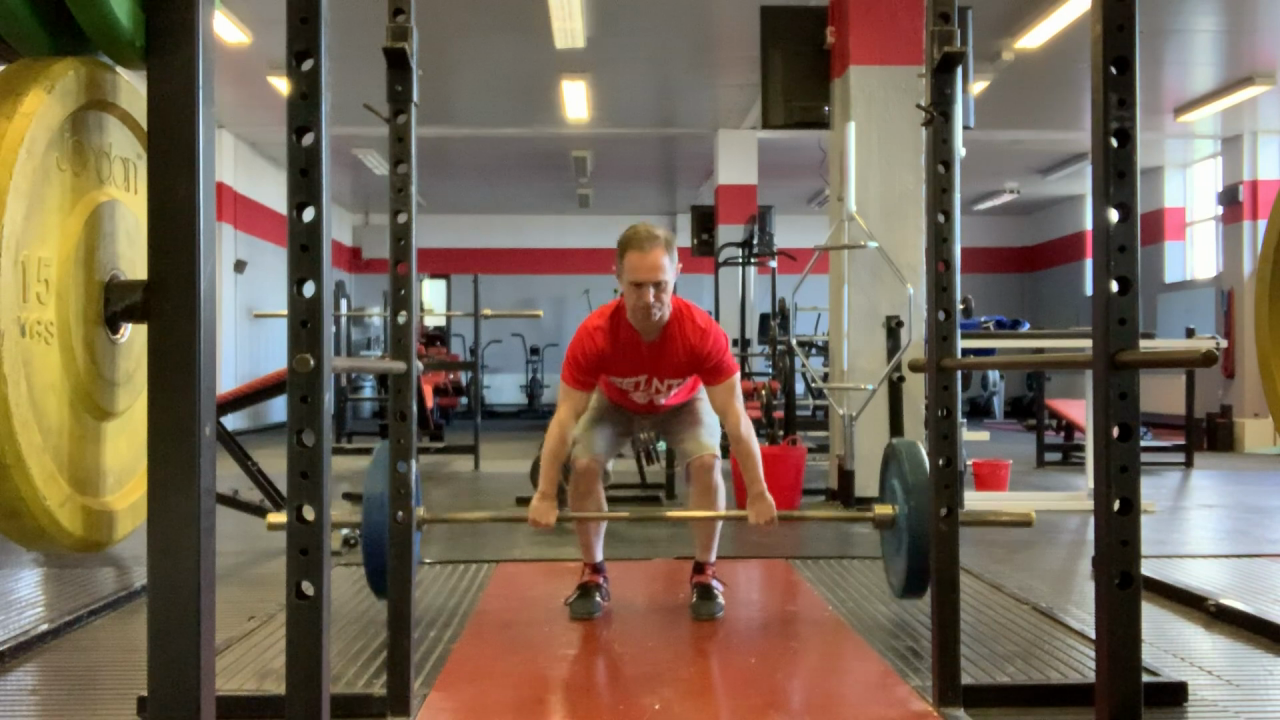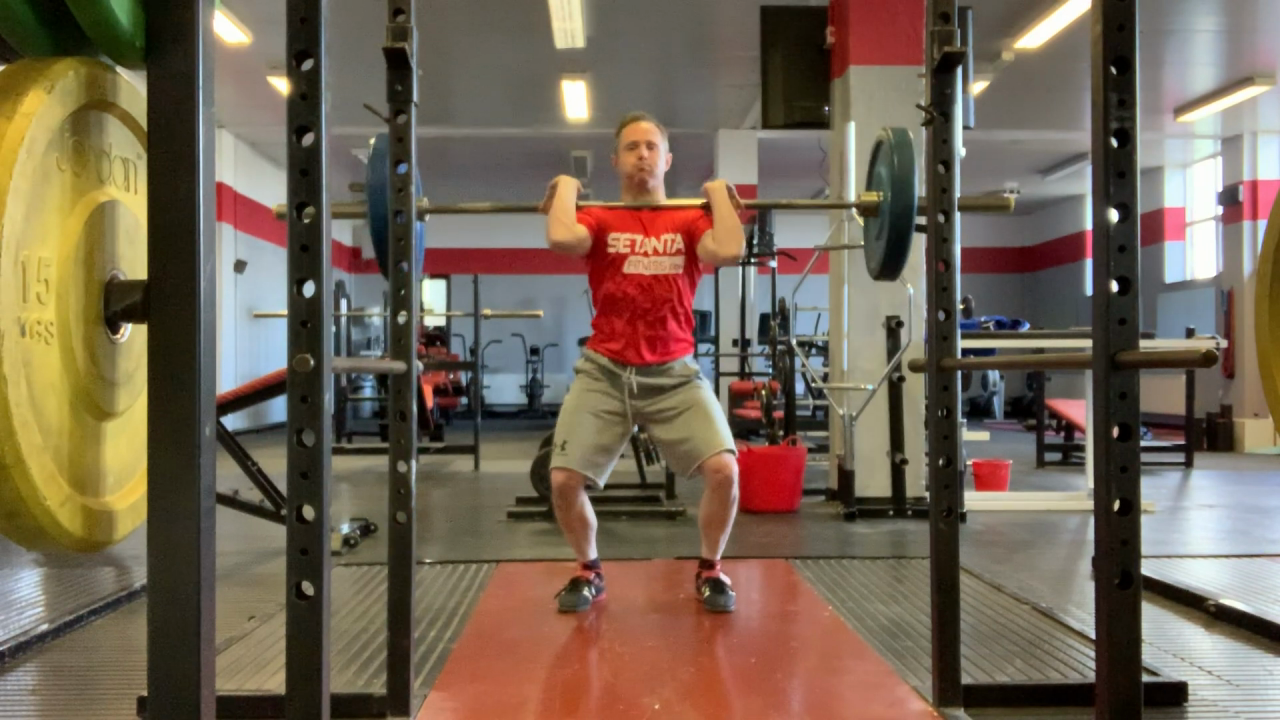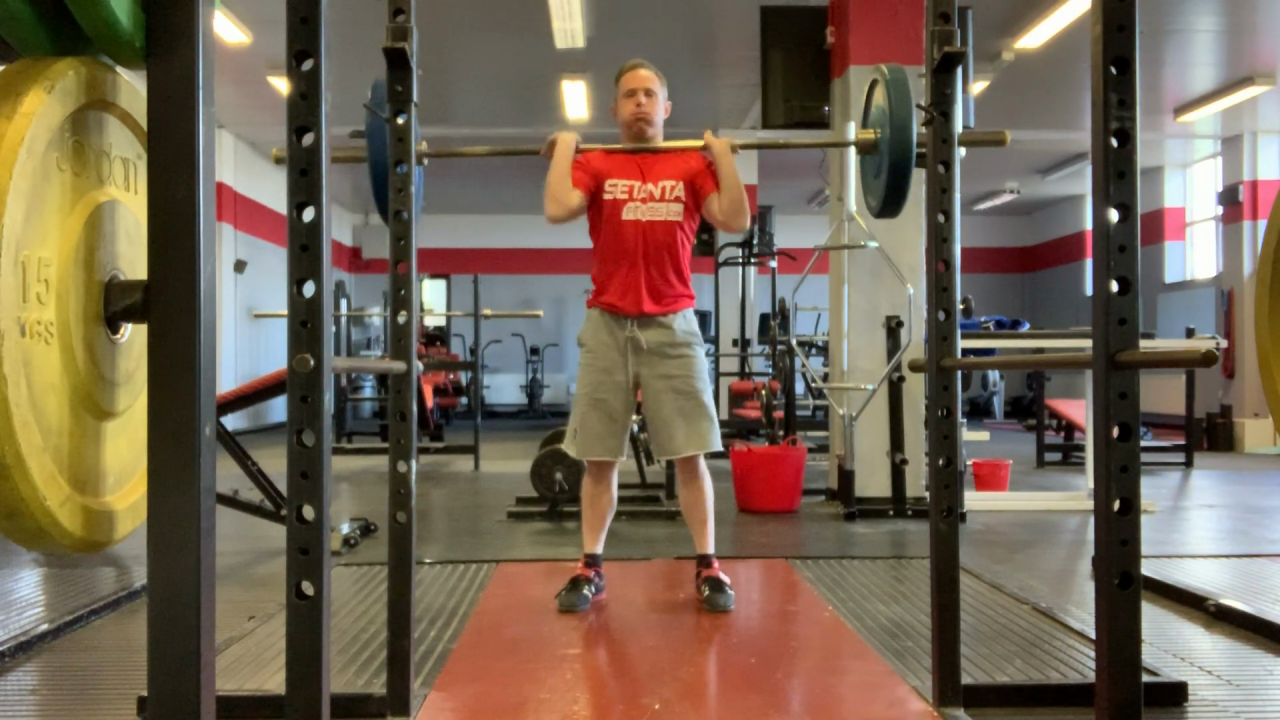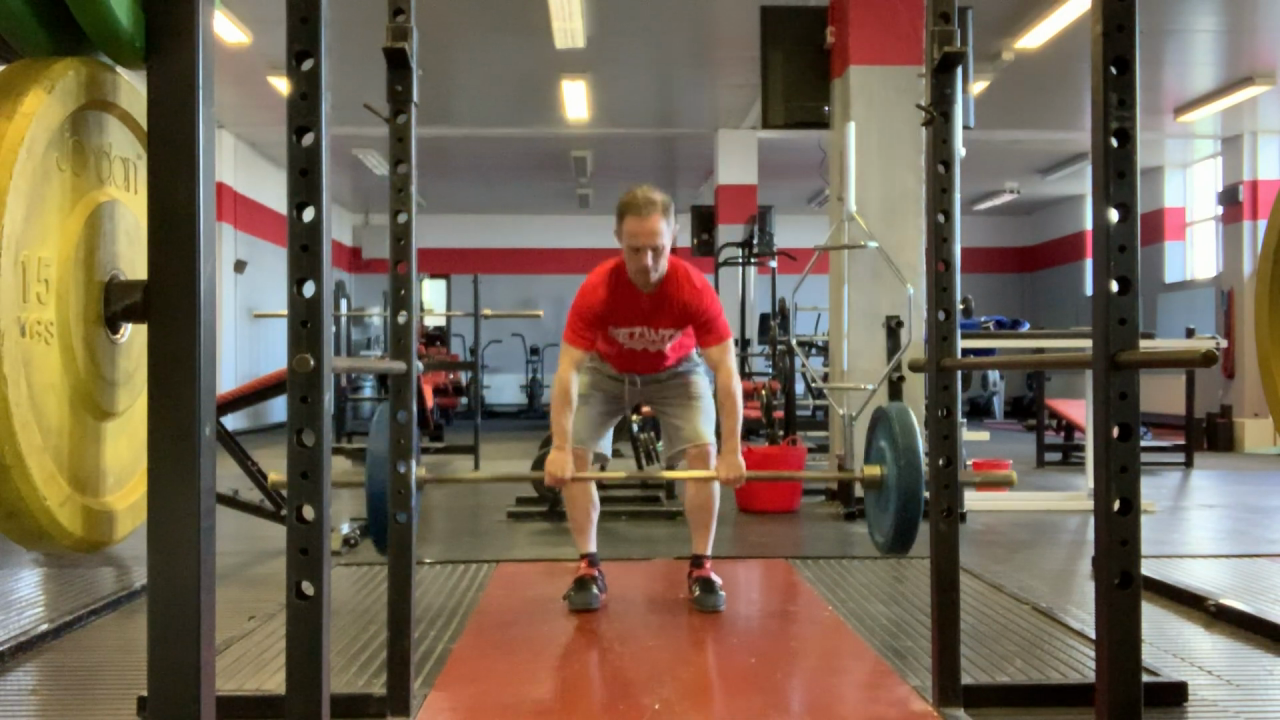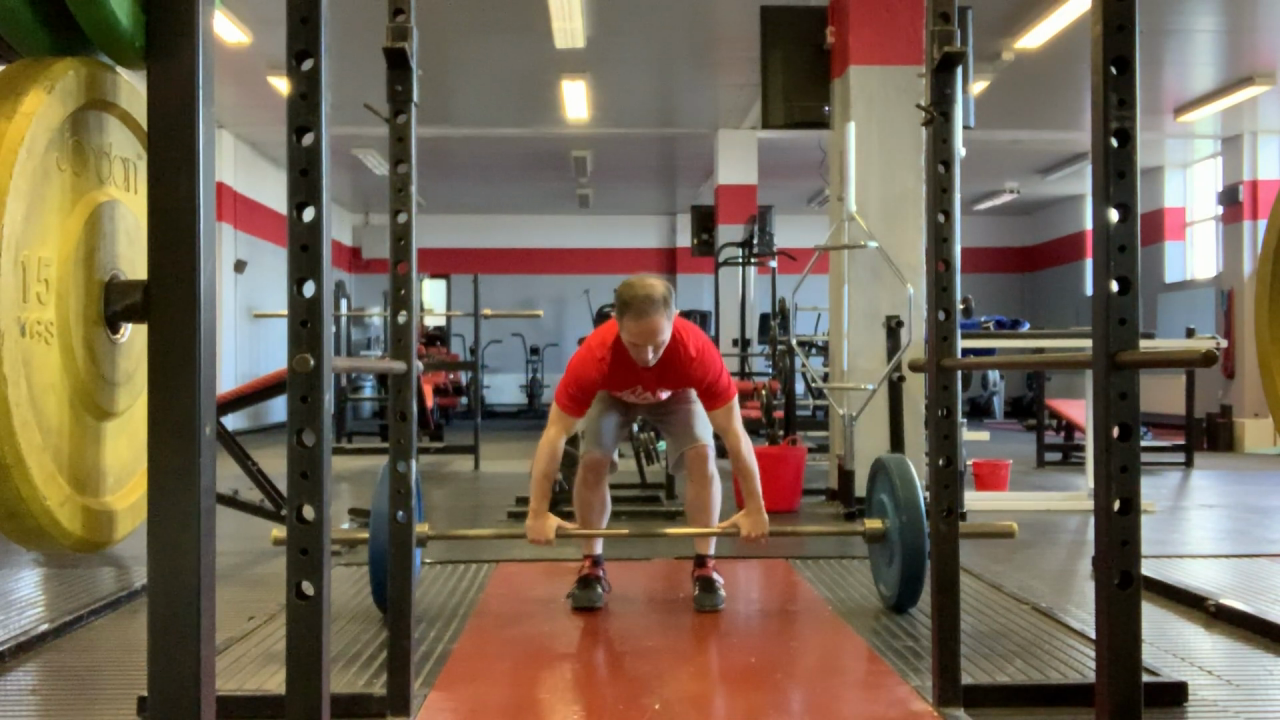
dt=1s
person 1, frame 1
left shoulder: (701, 332)
right shoulder: (595, 333)
left elbow: (735, 417)
right elbow: (566, 417)
left wrist: (756, 492)
right wrist: (546, 494)
left hip: (682, 402)
right hip: (613, 402)
left knee: (706, 463)
right knee: (584, 466)
left ankle: (704, 575)
right ankle: (593, 575)
person 1, frame 2
left shoulder: (692, 220)
right shoulder: (597, 220)
left elbow: (729, 252)
right elbow: (561, 240)
left wrist: (719, 198)
right wrist: (566, 193)
left hip: (673, 372)
right hip: (604, 371)
left knee: (723, 469)
right knee: (563, 479)
left ankle: (709, 570)
right ankle: (588, 570)
person 1, frame 3
left shoulder: (694, 165)
right shoulder: (594, 166)
left elbow: (737, 221)
right elbow: (557, 210)
left wrist: (723, 154)
right wrist: (562, 150)
left hip: (672, 325)
right hip: (608, 326)
left knee: (690, 454)
right knee: (598, 456)
left ankle: (708, 567)
right ankle: (590, 568)
person 1, frame 4
left shoulder: (696, 289)
right shoulder: (596, 290)
left elbow: (727, 372)
right elbow: (568, 371)
left wrist: (731, 454)
right wrist: (560, 449)
left hip: (675, 369)
right hip: (606, 370)
left knee: (702, 451)
right knee: (577, 457)
left ankle: (701, 568)
right ankle: (589, 569)
person 1, frame 5
left shoulder: (699, 352)
right shoulder: (592, 357)
left elbow: (734, 433)
right elbow: (555, 434)
left wrist: (754, 509)
right wrist: (538, 512)
left hip: (675, 392)
right hip: (612, 395)
left knee: (701, 455)
right knee: (593, 460)
left ankle: (705, 567)
right ankle: (592, 567)
